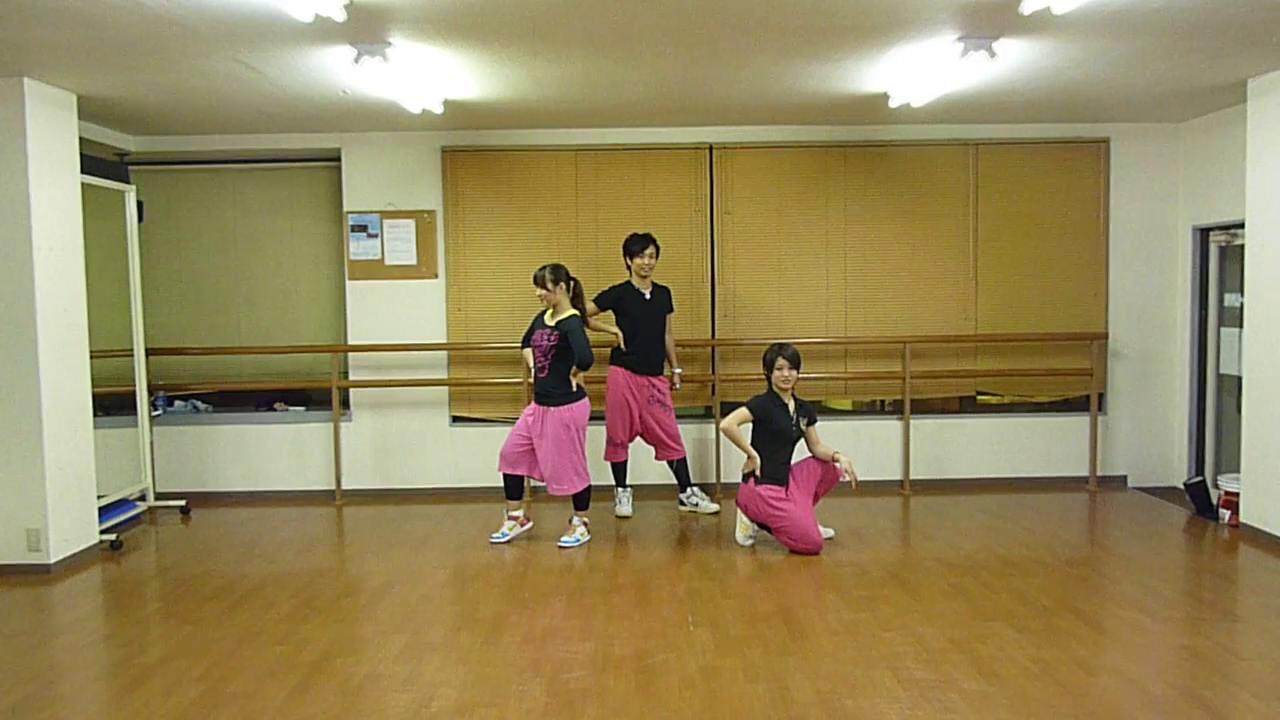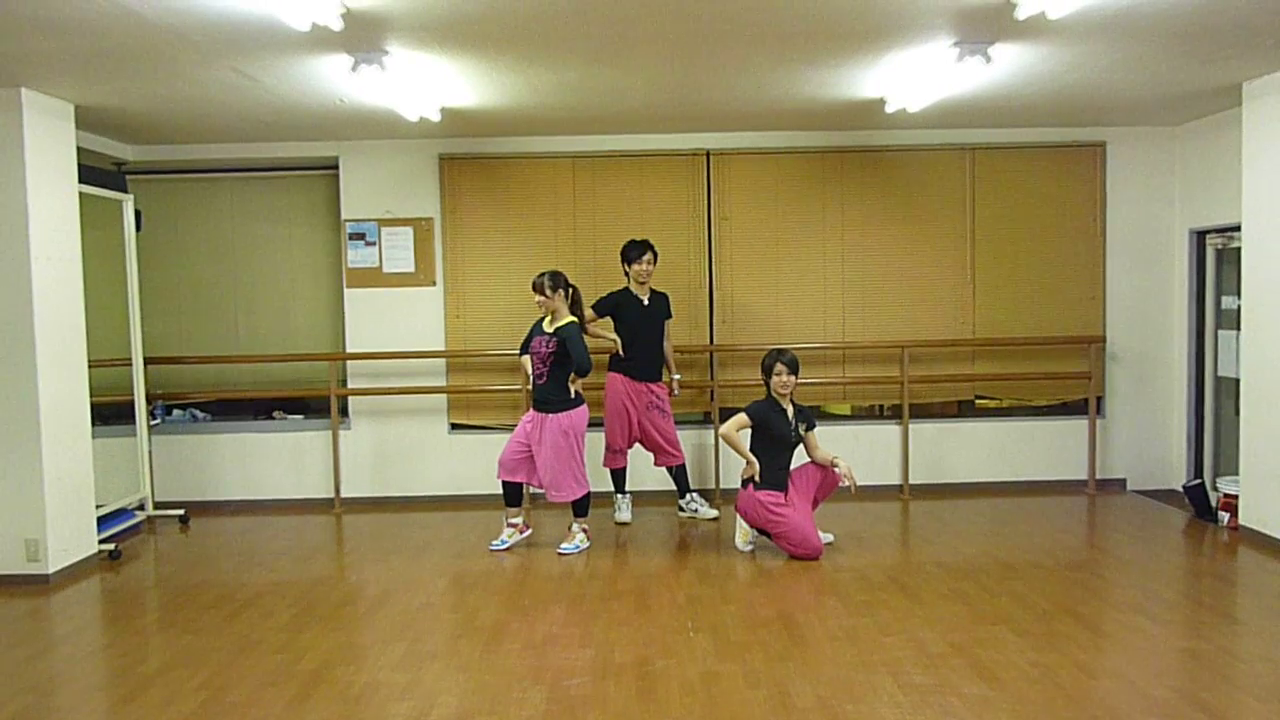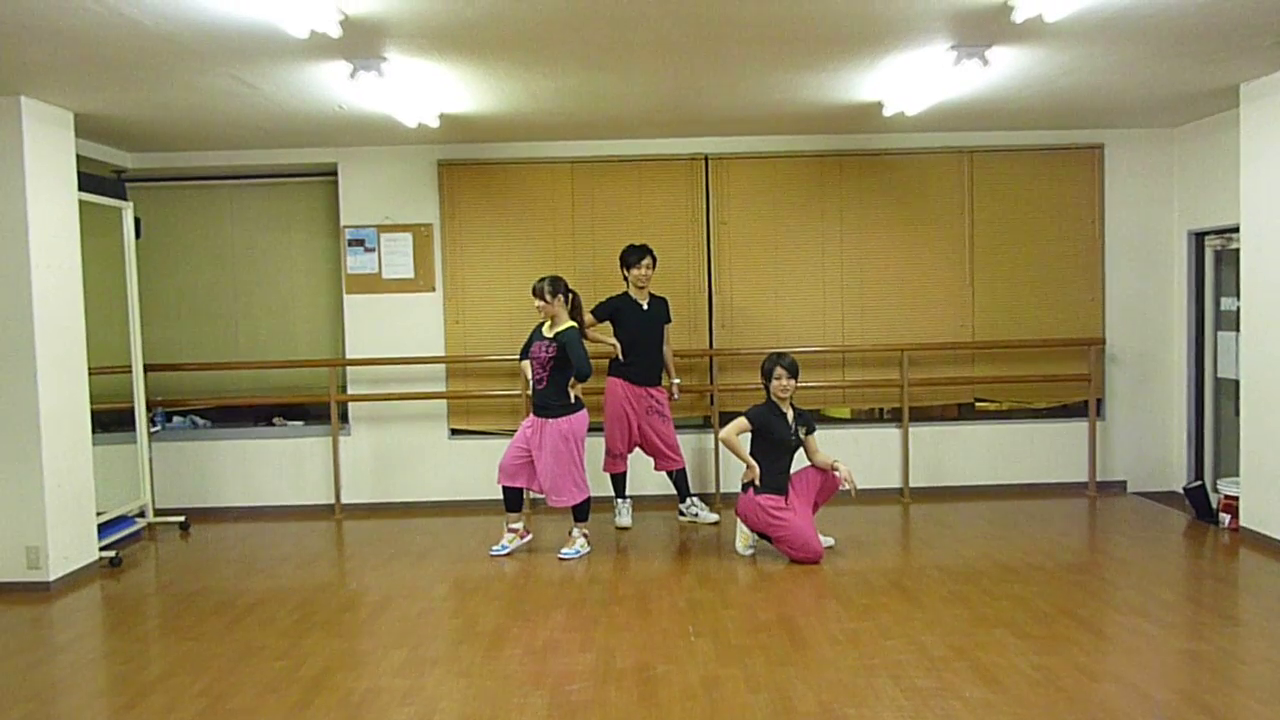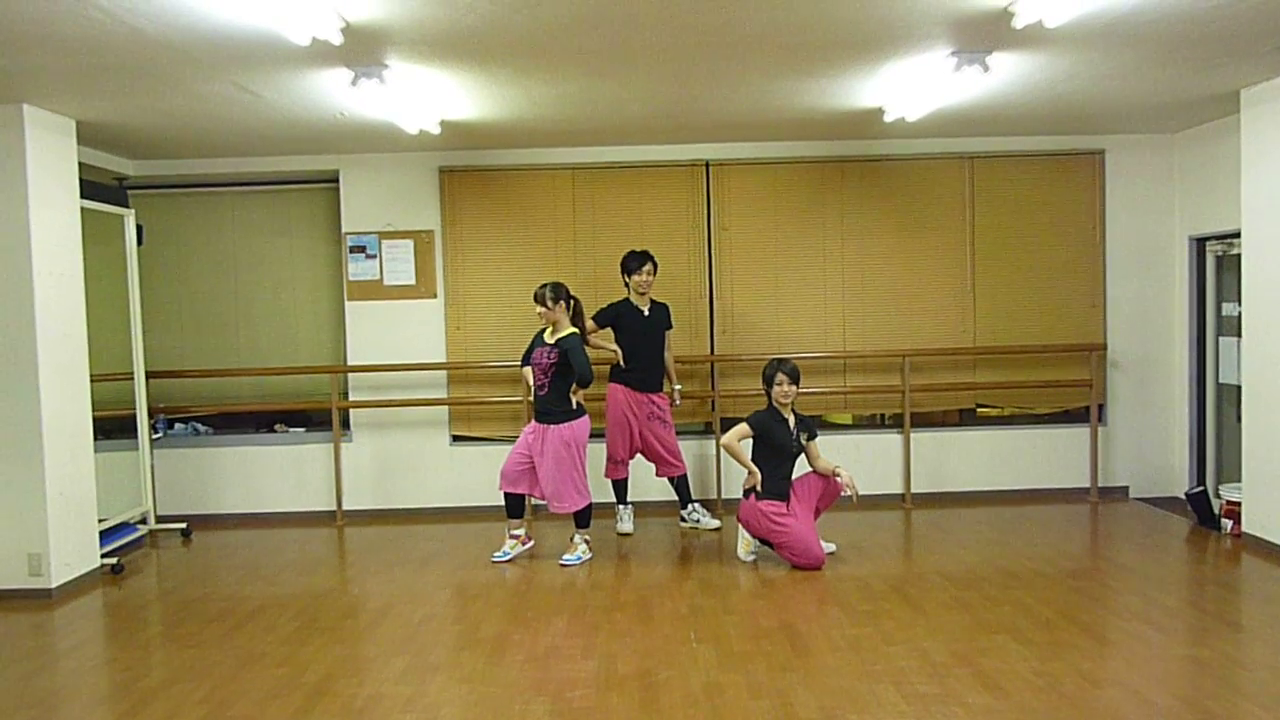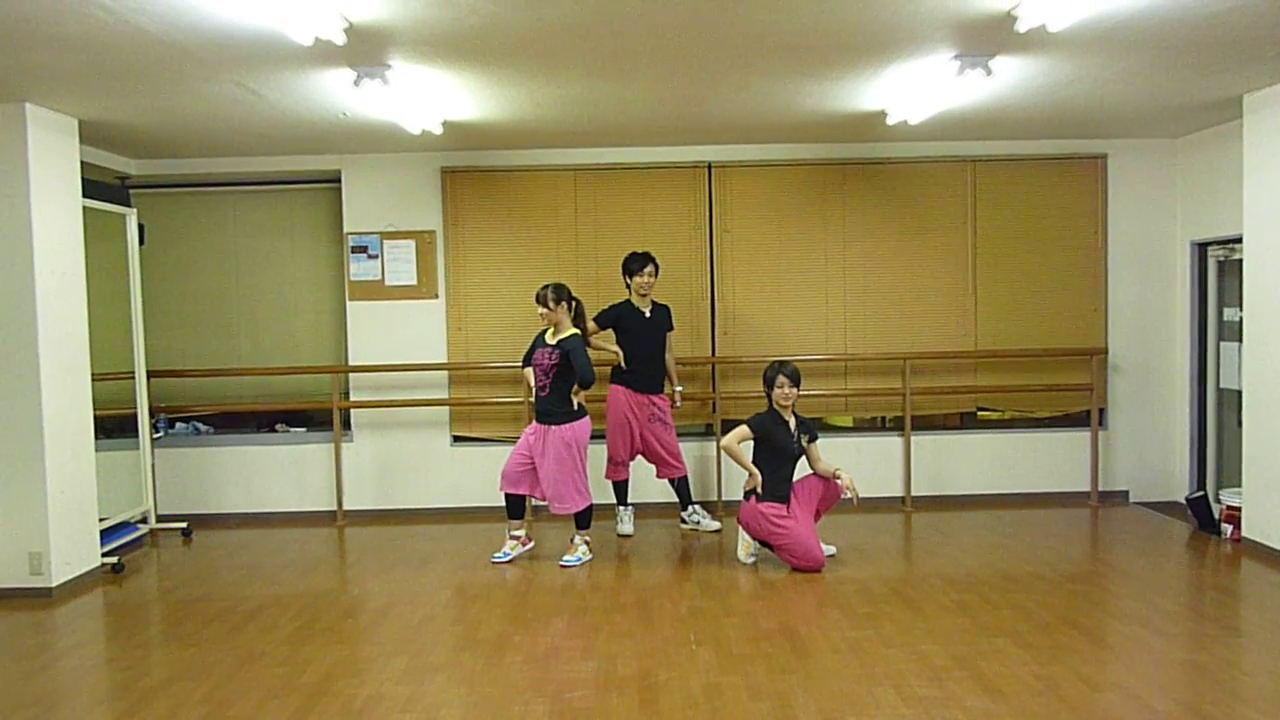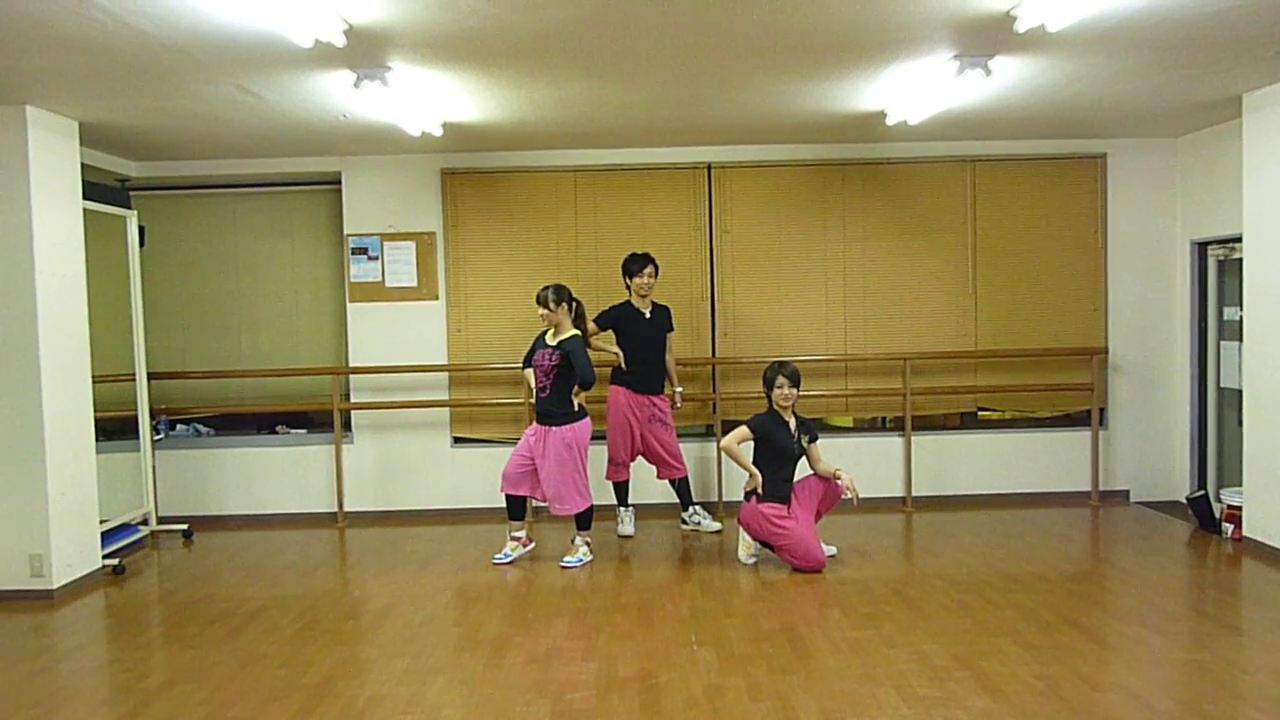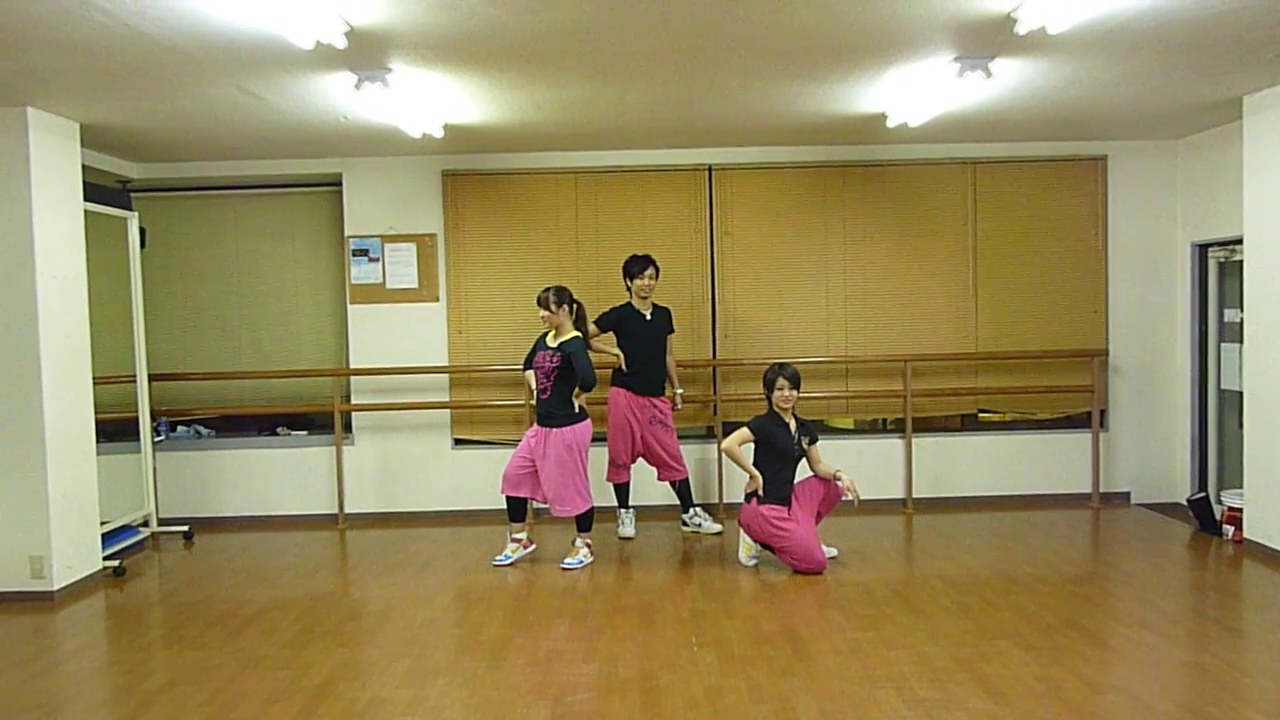
dt=0.2s
person 1, frame 1
left shoulder: (664, 294)
right shoulder: (618, 293)
right elbow: (583, 317)
left wrist: (676, 369)
right wrist: (613, 330)
left hip: (654, 376)
right hip: (623, 374)
left knee: (670, 435)
right knee: (619, 434)
left ankle: (687, 493)
right ankle: (622, 492)
person 1, frame 2
left shoulder: (662, 300)
right shoulder: (616, 300)
right elbow: (581, 323)
left wrist: (674, 376)
right wrist: (611, 336)
left hip: (653, 382)
right hip: (622, 380)
left knee: (668, 441)
right knee: (618, 441)
left ankle: (686, 499)
right ankle: (622, 499)
person 1, frame 3
left shoulder: (661, 305)
right shoulder: (615, 305)
right elbow: (580, 328)
left wrist: (674, 380)
right wrist: (611, 341)
left hip: (653, 387)
right hip: (621, 384)
left knee: (668, 445)
right knee: (618, 445)
left ankle: (687, 503)
right ankle: (622, 503)
person 1, frame 4
left shoulder: (662, 310)
right shoulder: (616, 311)
left wrist: (675, 386)
right wrist: (612, 347)
left hip: (654, 393)
right hip: (623, 391)
left knee: (670, 451)
right knee: (619, 452)
left ankle: (688, 510)
right ankle: (624, 510)
person 1, frame 5
left shoulder: (663, 312)
right shoulder: (618, 312)
right elbow: (582, 335)
left wrist: (676, 387)
right wrist: (613, 348)
left hip: (655, 394)
right hip: (624, 392)
left knee: (670, 453)
right knee: (620, 453)
left ankle: (688, 511)
right ankle: (624, 511)
person 1, frame 6
left shoulder: (663, 313)
right shoulder: (618, 313)
left wrist: (676, 388)
right wrist: (613, 349)
left hip: (655, 395)
right hip: (624, 393)
left knee: (671, 454)
right knee: (621, 454)
left ankle: (689, 512)
right ankle: (625, 512)
person 1, frame 7
left shoulder: (664, 315)
right shoulder: (619, 315)
right elbow: (583, 338)
left wrist: (677, 390)
right wrist: (614, 351)
left hip: (656, 397)
right hip: (625, 395)
left knee: (672, 455)
right knee: (622, 455)
left ankle: (690, 513)
right ankle: (625, 514)
person 2, frame 1
left shoulder: (572, 323)
right shoulder: (541, 319)
left elbow: (586, 358)
right elbow: (526, 343)
left wrist: (574, 375)
left hip: (566, 407)
right hip: (539, 405)
left knee: (570, 465)
right knee: (511, 454)
left ankle: (581, 524)
right ankle: (516, 518)
person 2, frame 2
left shoulder: (570, 330)
right shoulder: (540, 325)
left elbow: (584, 365)
right elbow: (525, 350)
left wrist: (572, 382)
left hip: (565, 414)
right hip: (538, 412)
left knee: (568, 472)
right knee: (509, 461)
left ankle: (580, 530)
right ankle: (515, 525)
person 2, frame 3
left shoulder: (569, 335)
right shoulder: (539, 330)
left elbow: (584, 370)
right elbow: (525, 356)
left wrist: (572, 387)
left hip: (564, 419)
right hip: (537, 417)
left knee: (569, 477)
right knee: (510, 466)
left ankle: (581, 535)
right ankle: (515, 530)
person 2, frame 4
left shoulder: (571, 341)
right shoulder: (541, 337)
left elbow: (585, 375)
right elbow: (526, 361)
left wrist: (573, 393)
left hip: (566, 425)
right hip: (539, 423)
left knee: (571, 483)
right knee: (512, 472)
left ankle: (582, 542)
right ankle: (518, 537)
person 2, frame 5
left shoulder: (573, 342)
right shoulder: (542, 337)
left elbow: (587, 376)
right elbow: (527, 362)
left wrist: (575, 394)
left hip: (567, 425)
right hip: (541, 424)
left knee: (571, 484)
right knee: (513, 473)
left ankle: (582, 543)
right ankle: (518, 537)
person 2, frame 6
left shoulder: (573, 343)
right shoulder: (543, 338)
left elbow: (588, 378)
right elbow: (527, 363)
left wrist: (575, 395)
left hip: (568, 426)
right hip: (541, 425)
left knee: (572, 485)
right knee: (513, 474)
left ankle: (583, 544)
right ankle: (518, 538)
person 2, frame 7
left shoulder: (574, 345)
right shoulder: (543, 340)
left elbow: (589, 379)
right elbow: (528, 365)
left wrist: (576, 396)
left hip: (568, 428)
right hip: (542, 426)
left knee: (573, 487)
right knee: (514, 476)
left ankle: (583, 545)
right ankle: (519, 540)
person 3, frame 1
left shoulder: (804, 409)
right shoulder: (763, 403)
left elbow: (816, 447)
right elbow: (727, 425)
left wrist: (838, 456)
right wrist: (752, 455)
left hip: (785, 480)
right hip: (762, 487)
right knee: (811, 543)
left ankle: (799, 518)
right ankle: (756, 517)
person 3, frame 2
left shoulder: (803, 414)
right shoulder: (761, 409)
left elbow: (815, 452)
right elbow: (726, 430)
left wrist: (837, 461)
right wrist: (752, 460)
left hip: (785, 485)
right hip: (761, 493)
right knee: (811, 549)
left ankle: (797, 522)
right ankle: (757, 524)
person 3, frame 3
left shoulder: (802, 417)
right shoulder: (761, 413)
left elbow: (815, 456)
right elbow: (726, 435)
left wrist: (838, 465)
right wrist: (752, 464)
left hip: (785, 489)
right hip: (761, 496)
right knee: (812, 552)
left ankle: (798, 527)
right ankle: (755, 526)
person 3, frame 4
left shoulder: (804, 423)
right shoulder: (763, 419)
left elbow: (816, 461)
right elbow: (727, 441)
left wrist: (839, 471)
right wrist: (753, 470)
left hip: (787, 495)
right hip: (763, 503)
right knee: (813, 558)
left ankle: (799, 533)
right ankle: (758, 533)
person 3, frame 5
left shoulder: (805, 426)
right shoulder: (764, 421)
left elbow: (817, 464)
right elbow: (727, 442)
left wrist: (840, 473)
right wrist: (754, 472)
left hip: (787, 497)
right hip: (763, 504)
right knee: (814, 561)
left ankle: (800, 535)
right ankle: (759, 535)
person 3, frame 6
left shoulder: (805, 426)
right shoulder: (763, 422)
left elbow: (817, 464)
right elbow: (727, 443)
left wrist: (840, 474)
right wrist: (754, 473)
left hip: (788, 498)
right hip: (764, 505)
right knee: (815, 561)
left ankle: (801, 535)
right ankle: (759, 536)
person 3, frame 7
left shoulder: (805, 428)
right shoulder: (764, 423)
left elbow: (817, 466)
right elbow: (728, 445)
left wrist: (840, 475)
right wrist: (755, 474)
left hip: (788, 500)
right hip: (764, 507)
right knee: (815, 563)
left ankle: (801, 537)
right ankle: (759, 537)
